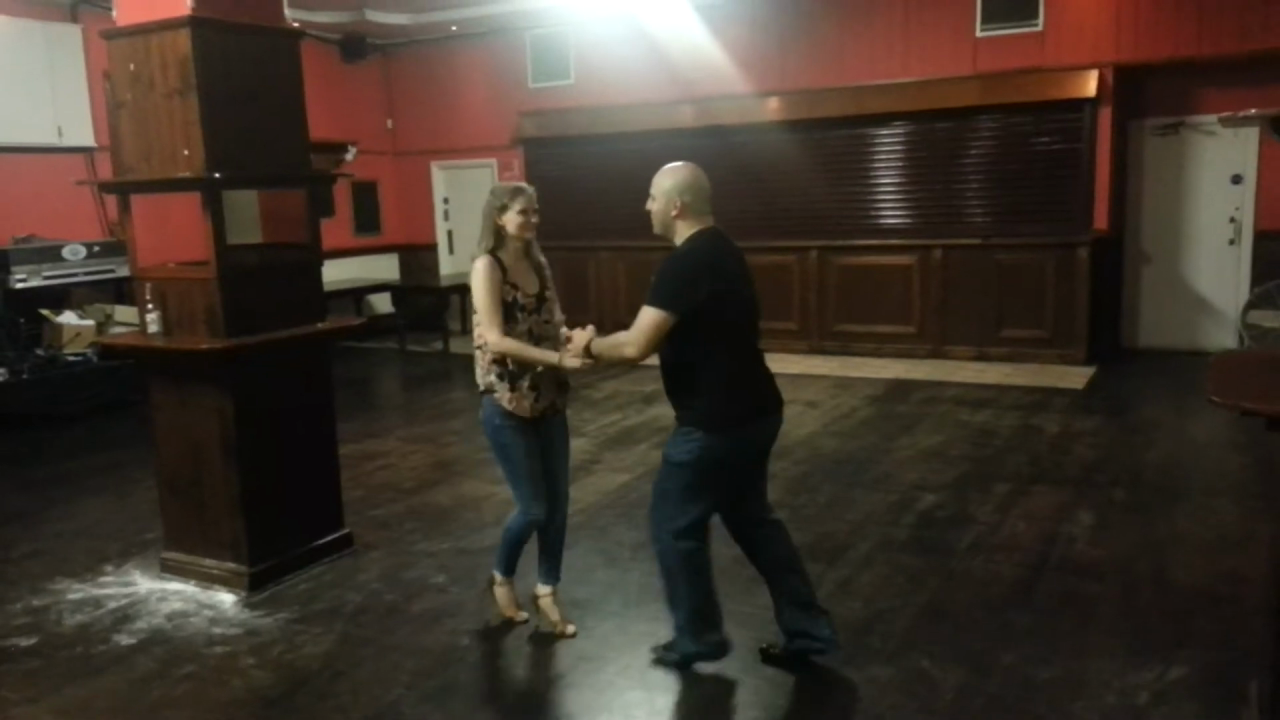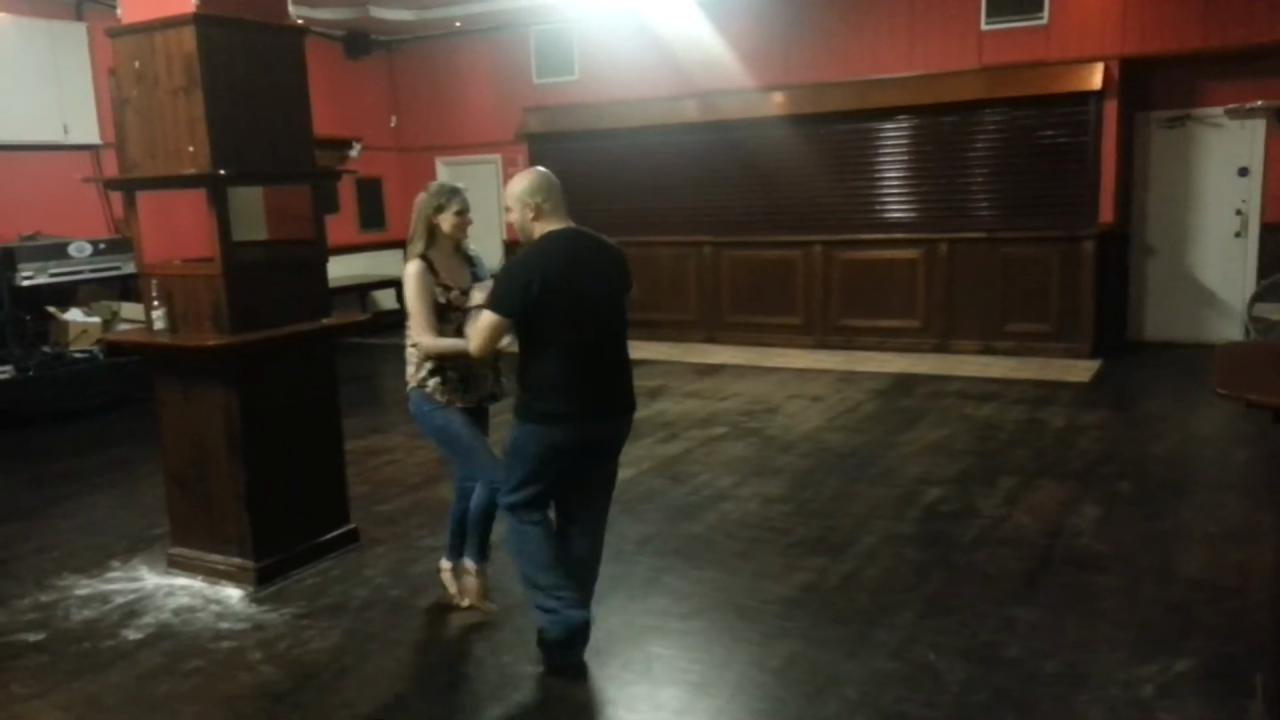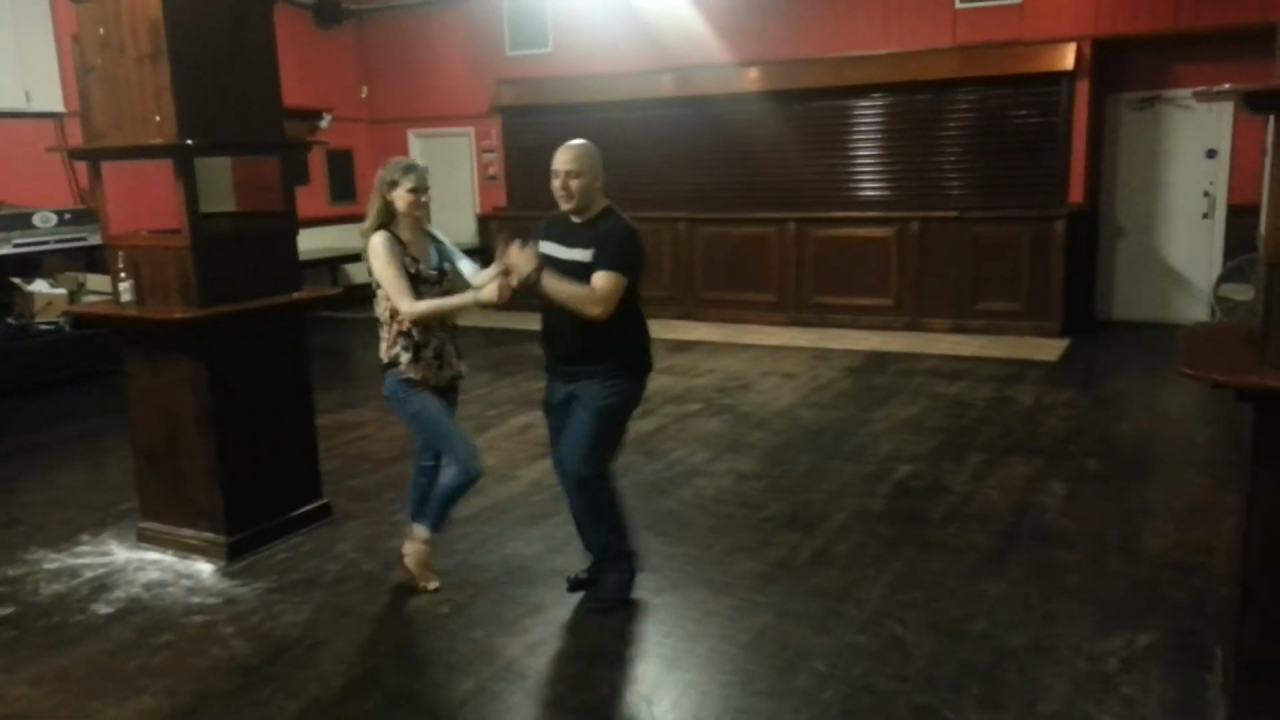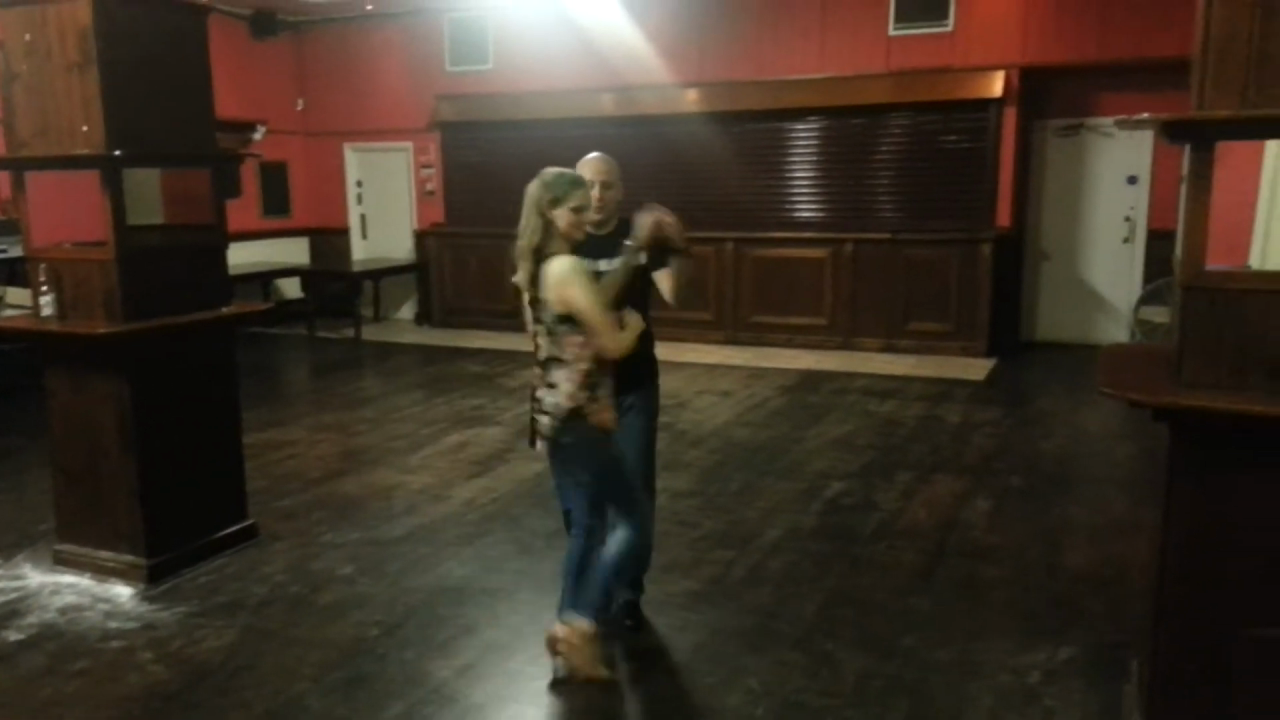
dt=1s
person 1, frame 1
left shoulder: (685, 264)
right shoulder: (720, 252)
left elbow: (637, 345)
left wrist: (591, 346)
right wrist: (605, 345)
left hip: (714, 423)
right hip: (753, 413)
left knee: (676, 526)
right knee: (755, 521)
left ankle: (698, 637)
right ankle: (808, 632)
person 1, frame 2
left shoulder: (527, 266)
right shoulder: (609, 256)
left elbow: (480, 346)
left wrist: (480, 310)
left hip: (550, 419)
right hip: (611, 413)
left knee: (522, 509)
right knee: (584, 522)
left ankle: (563, 613)
right ankle: (568, 646)
person 1, frame 3
left shoulder: (617, 234)
right shoulder: (552, 227)
left elbow: (598, 306)
right elbow: (518, 275)
left wrist: (535, 274)
right wrist: (514, 272)
left hip: (610, 375)
right hip: (562, 375)
left knee: (580, 468)
right knee: (574, 470)
left ankle: (616, 569)
right ankle: (609, 563)
person 1, frame 4
left shoulder: (642, 239)
left elbow: (673, 296)
left wrist: (671, 244)
left hip: (632, 390)
left knee: (634, 488)
left ankle: (627, 593)
person 2, frame 1
left shoulder: (538, 263)
right shoulder: (487, 267)
left elbow: (553, 325)
right elbow: (493, 340)
right wrist: (557, 357)
left hip: (549, 399)
right hip: (506, 403)
left knee: (558, 501)
right knee: (533, 508)
left ankle: (546, 592)
right ankle: (502, 578)
person 2, frame 2
left shoulder: (472, 261)
right shoulder: (419, 270)
right elbow: (427, 341)
left hip: (473, 390)
right hip: (433, 394)
left knee: (471, 481)
right knee: (492, 476)
left ankle: (453, 566)
right ankle: (473, 565)
person 2, frame 3
left shoulder: (433, 241)
right shoulder: (382, 241)
left elbow: (471, 277)
right elbow: (410, 307)
left wrist: (498, 274)
right wrist: (476, 297)
left hip: (444, 369)
right hip: (407, 375)
left knee: (431, 462)
right knee: (467, 463)
left ankle: (415, 545)
right ankle: (422, 532)
person 2, frame 4
left shoulder: (541, 266)
right shoulder: (566, 268)
right elbow: (613, 342)
right wrist: (633, 325)
left hip: (555, 415)
right hip: (577, 418)
left knee: (588, 523)
right knee: (631, 522)
left ankle: (567, 627)
right ankle: (580, 621)
